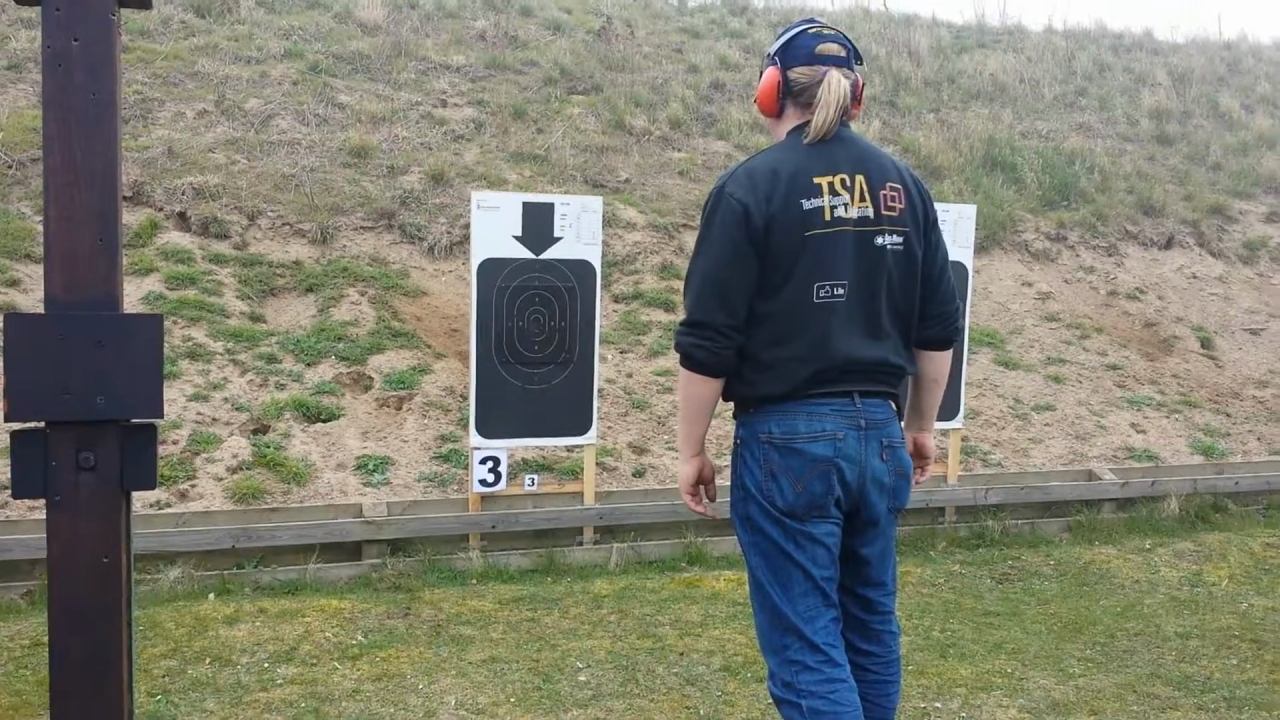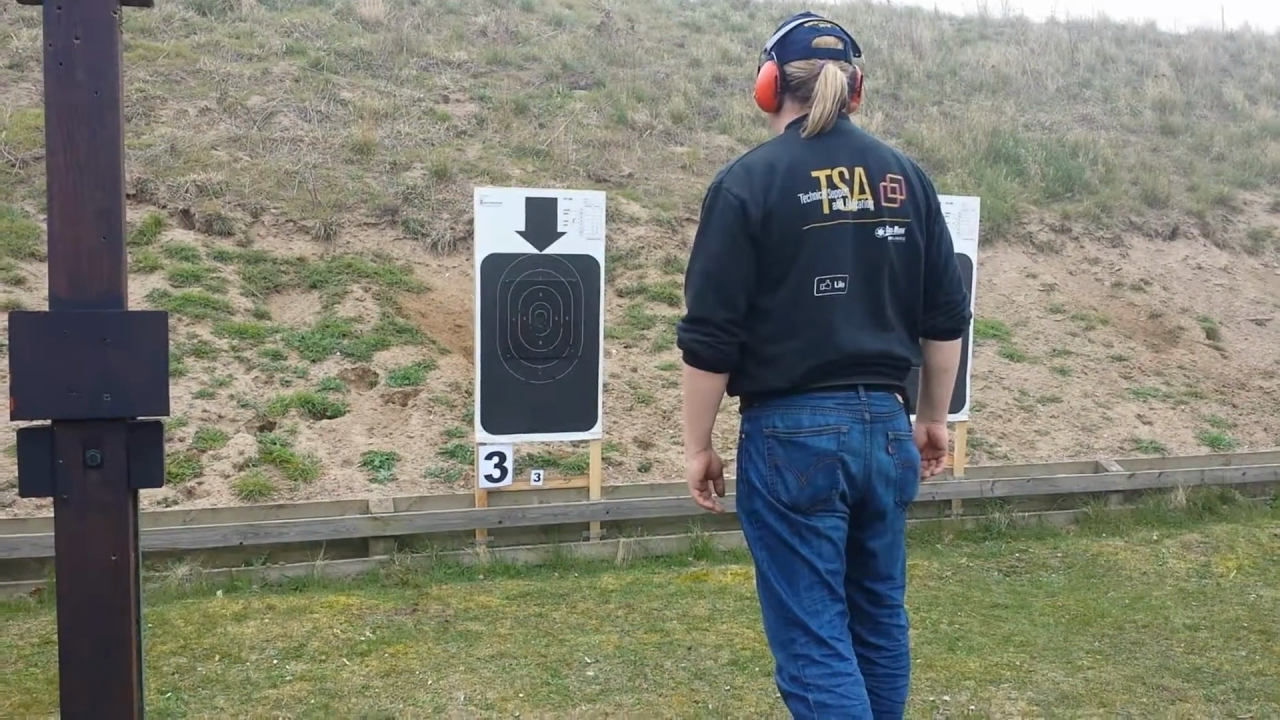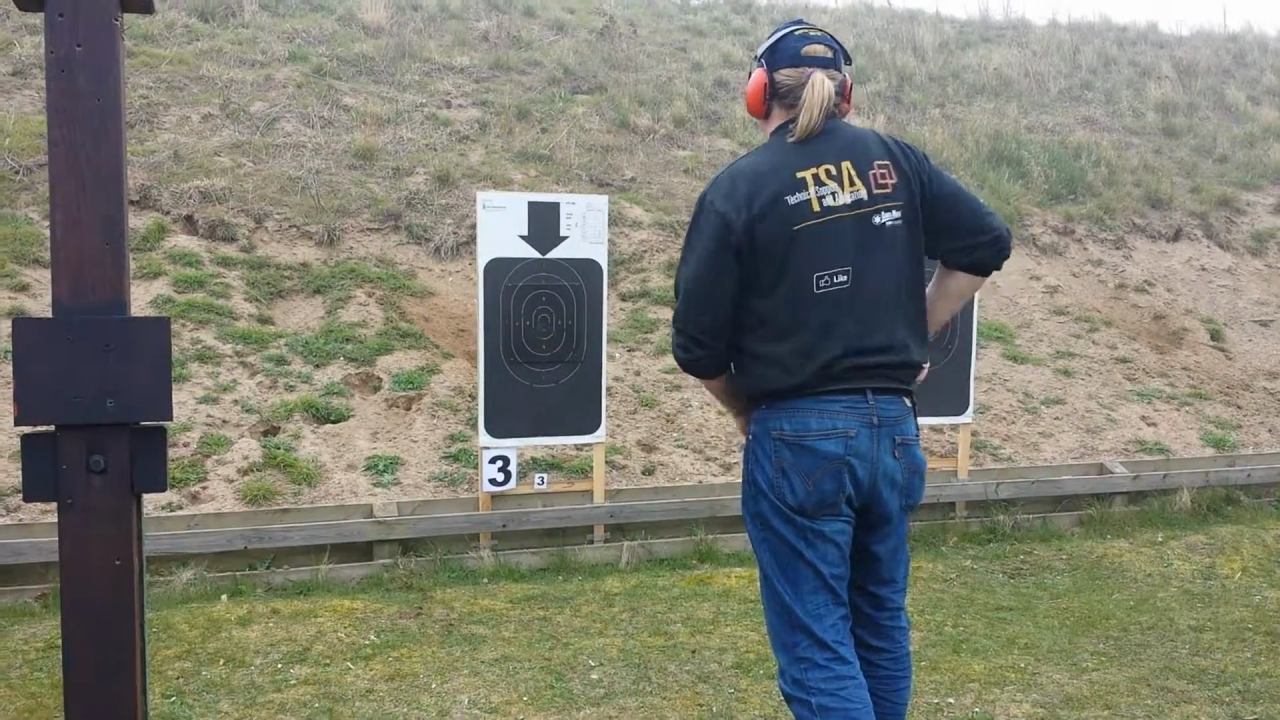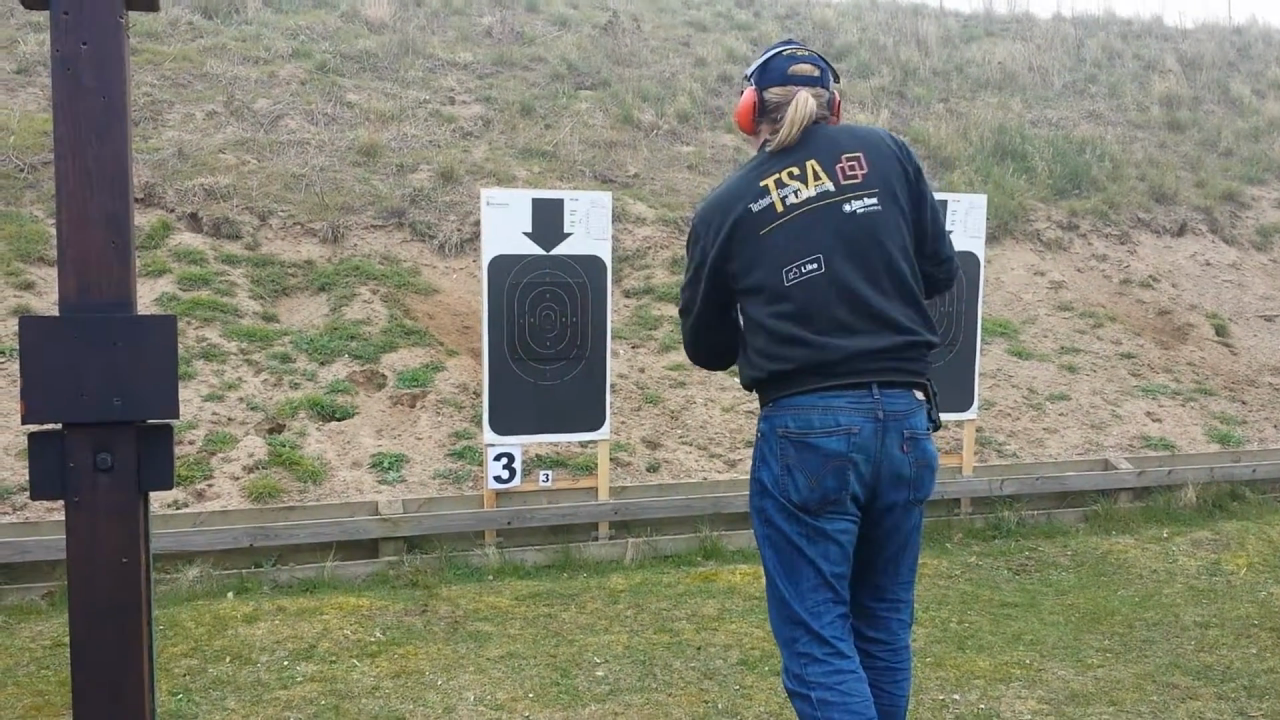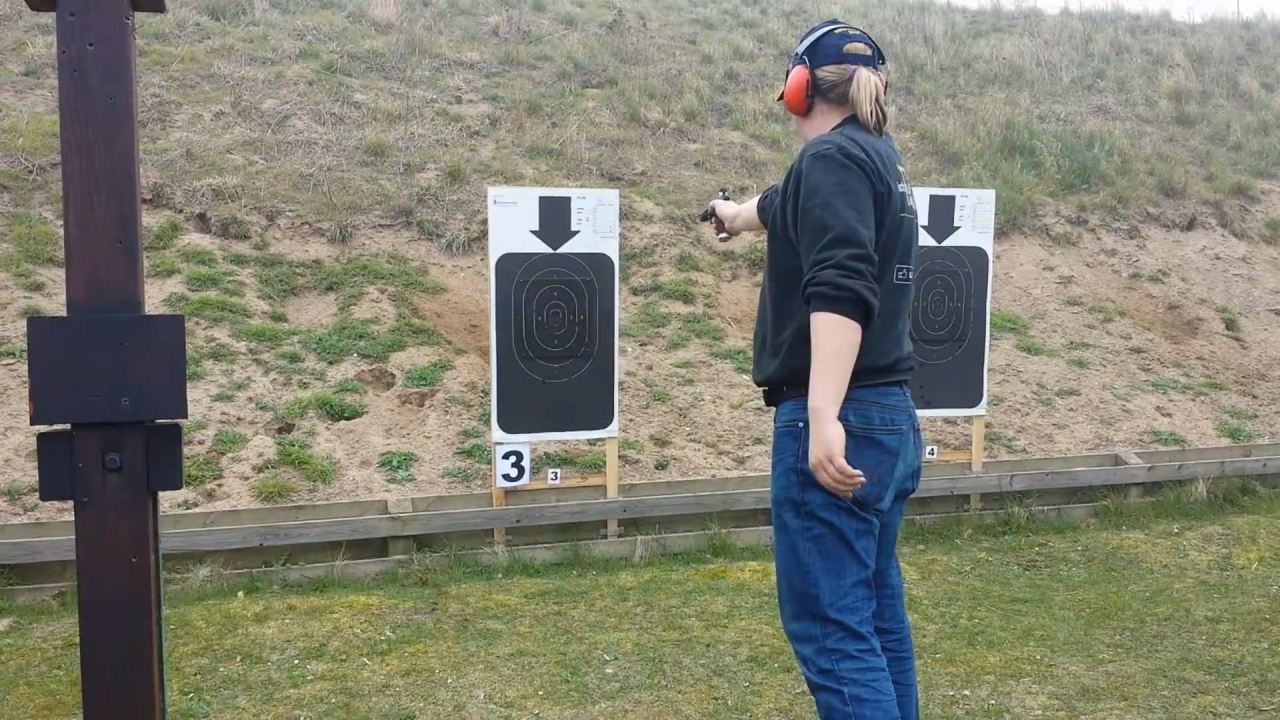
dt=1s
person 1, frame 1
left shoulder: (751, 186)
right shoulder: (902, 185)
left elbow: (708, 341)
right elbow: (938, 327)
left wrist: (691, 448)
right wrist: (918, 424)
left hip: (788, 439)
right hip: (876, 434)
left knee: (806, 643)
right knee: (870, 623)
person 1, frame 2
left shoulder: (748, 181)
right shoulder: (904, 176)
left elbow: (710, 336)
right elbow: (945, 316)
left wrist: (698, 445)
right wrist: (932, 417)
left hip: (793, 433)
right hip: (884, 426)
left knee: (813, 638)
right knee: (879, 617)
person 1, frame 3
left shoulder: (736, 190)
right shoulder: (895, 160)
left elbow: (697, 346)
right elbow: (986, 246)
left wrist: (744, 406)
left hip: (798, 436)
right hip: (891, 429)
left knee: (816, 643)
right knee: (881, 623)
person 1, frame 4
left shoulder: (723, 209)
right shoulder: (884, 154)
left elbow: (707, 346)
right elbow: (938, 272)
left hip: (805, 432)
right hip: (903, 423)
left knee: (817, 638)
right knee: (883, 625)
person 1, frame 5
left shoulder: (831, 159)
right shoulder: (878, 158)
left elbow: (840, 289)
left wrist: (825, 418)
right wrist: (736, 212)
left hip: (838, 424)
right hip: (889, 420)
left knee: (832, 626)
right knee: (877, 614)
